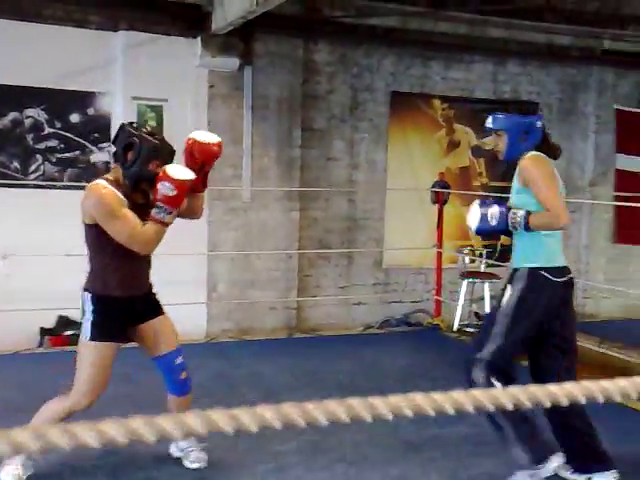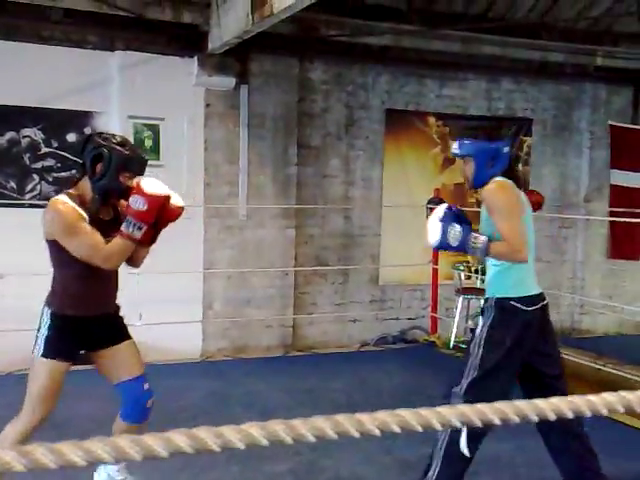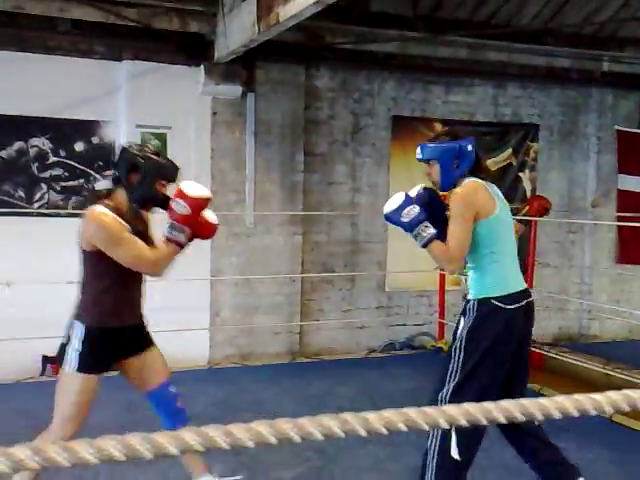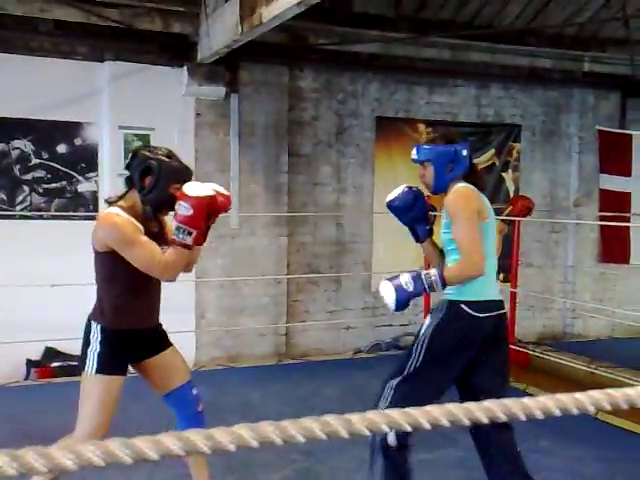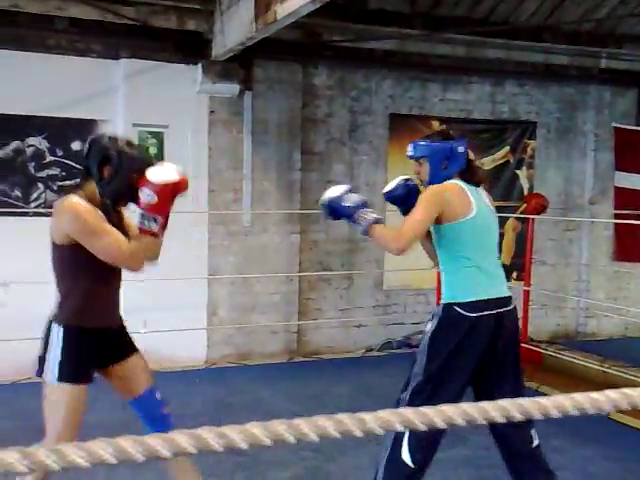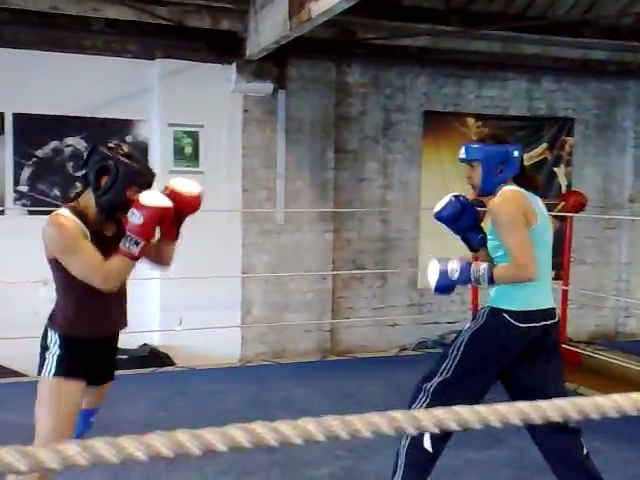
dt=0.3s
person 1, frame 1
left shoulder: (531, 163)
right shoulder: (538, 167)
left elbow: (559, 217)
left wrist: (508, 219)
right wrist: (505, 220)
left hip: (536, 280)
right hip: (555, 279)
left knee: (488, 365)
right knee: (555, 374)
person 1, frame 2
left shoulder: (496, 190)
right shoulder: (509, 192)
left elbow: (518, 253)
left wrist: (466, 240)
right wrist: (468, 235)
left hip: (509, 308)
right hip: (530, 306)
left knee: (470, 400)
right knee: (549, 398)
person 1, frame 3
left shoulder: (465, 192)
right shoulder: (487, 190)
left elbow: (452, 260)
left wrist: (416, 224)
right wrist: (435, 220)
left hip: (491, 309)
right hip: (516, 305)
left knee: (456, 403)
right knee: (505, 401)
person 1, frame 4
left shoulder: (459, 196)
right shoulder: (473, 197)
left elbow: (473, 266)
left wrist: (418, 282)
right wrist: (420, 228)
left hip: (463, 313)
right hip: (491, 313)
left knee: (401, 396)
person 1, frame 5
left shoulder: (440, 193)
right shoulder: (480, 195)
left elbow: (396, 243)
left wrist: (358, 211)
right wrist: (415, 217)
left hip: (462, 315)
right hip: (500, 311)
left knee: (419, 408)
person 1, frame 6
left shoulder: (506, 200)
right shoulder: (532, 201)
left elbow: (523, 270)
left wrist: (466, 272)
right wrist: (471, 235)
left hip: (507, 321)
right hip: (541, 322)
left knee: (435, 401)
right knee: (551, 419)
person 2, frame 1
left shoulder: (145, 187)
right shoulder: (100, 195)
left elbow: (195, 210)
right elbow: (143, 243)
left wrist: (200, 171)
right wrist: (167, 202)
left hip: (140, 297)
right hip: (104, 302)
left knee: (178, 372)
right knee: (82, 398)
left ankle: (184, 440)
person 2, frame 2
left shoulder: (115, 206)
right shoulder: (61, 210)
left elbow: (134, 259)
right elbow: (106, 258)
left wrist: (154, 225)
right wrist: (138, 218)
left hip: (105, 318)
right hip: (63, 321)
left knee: (140, 399)
right knee: (34, 416)
person 2, frame 3
left shoulder: (138, 216)
right shoulder: (101, 220)
left elbow: (156, 261)
right elbow: (153, 266)
left wrist: (189, 225)
right wrist: (182, 224)
left hip: (131, 330)
right hip: (93, 334)
left knee: (173, 407)
right knee: (62, 432)
person 2, frame 4
left shoulder: (153, 218)
right shoulder: (114, 222)
left elbow: (186, 265)
right elbow: (166, 270)
left wrist: (203, 219)
right wrist: (188, 222)
left hip: (148, 332)
right hip: (110, 336)
left knee: (192, 407)
right knee: (87, 437)
person 2, frame 5
left shoulder: (110, 211)
right shoulder: (73, 211)
left elbow: (150, 253)
right elbow: (131, 259)
left wrist: (163, 201)
right wrist: (153, 207)
left hip: (109, 331)
right hip: (71, 336)
left knee: (155, 411)
right knee: (58, 445)
person 2, frame 6
left shoulder: (118, 217)
right shoulder: (62, 226)
left elbow: (162, 258)
right elbow: (107, 280)
left wrist: (173, 220)
right wrist: (137, 235)
left hip: (105, 339)
right hip: (68, 343)
left knee: (83, 420)
right knee: (49, 450)
